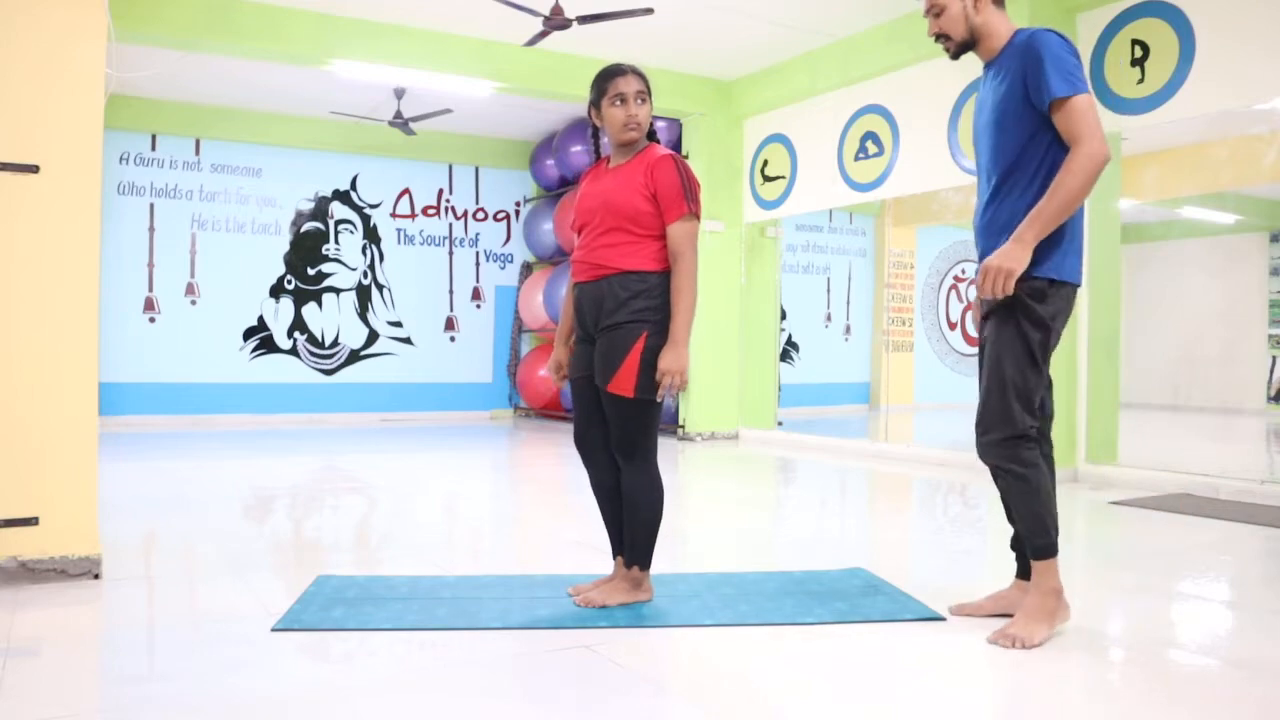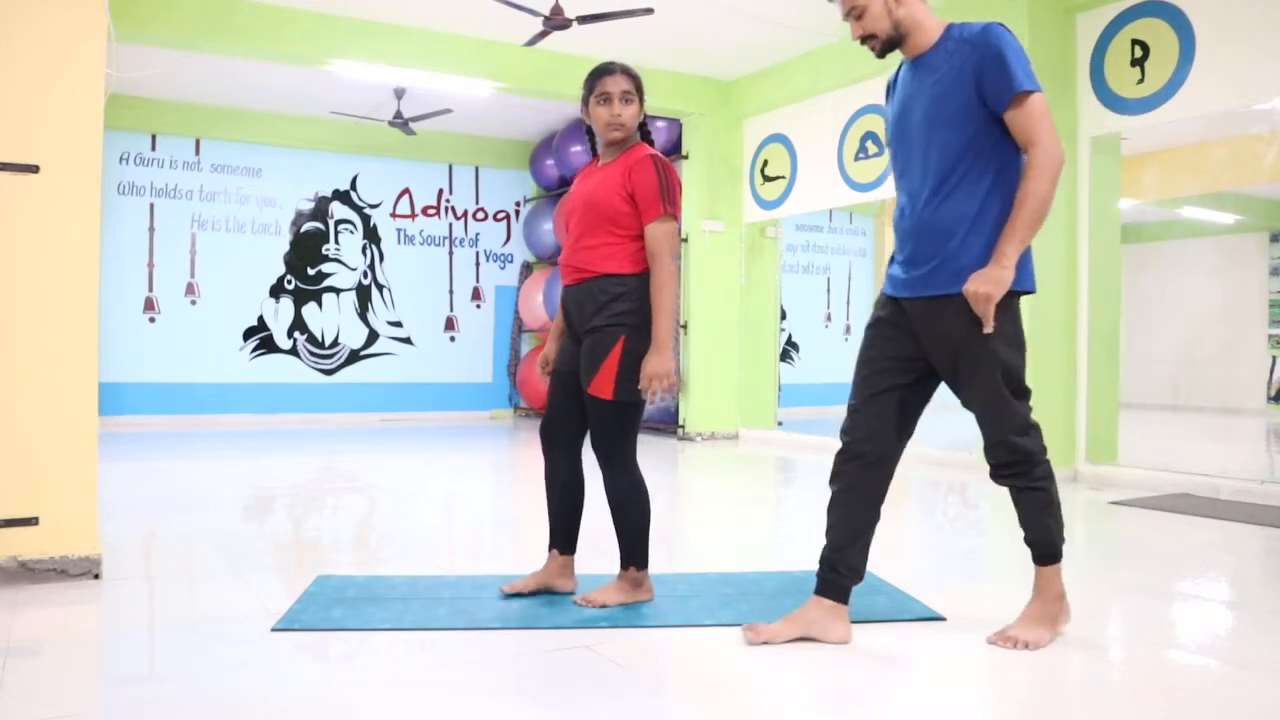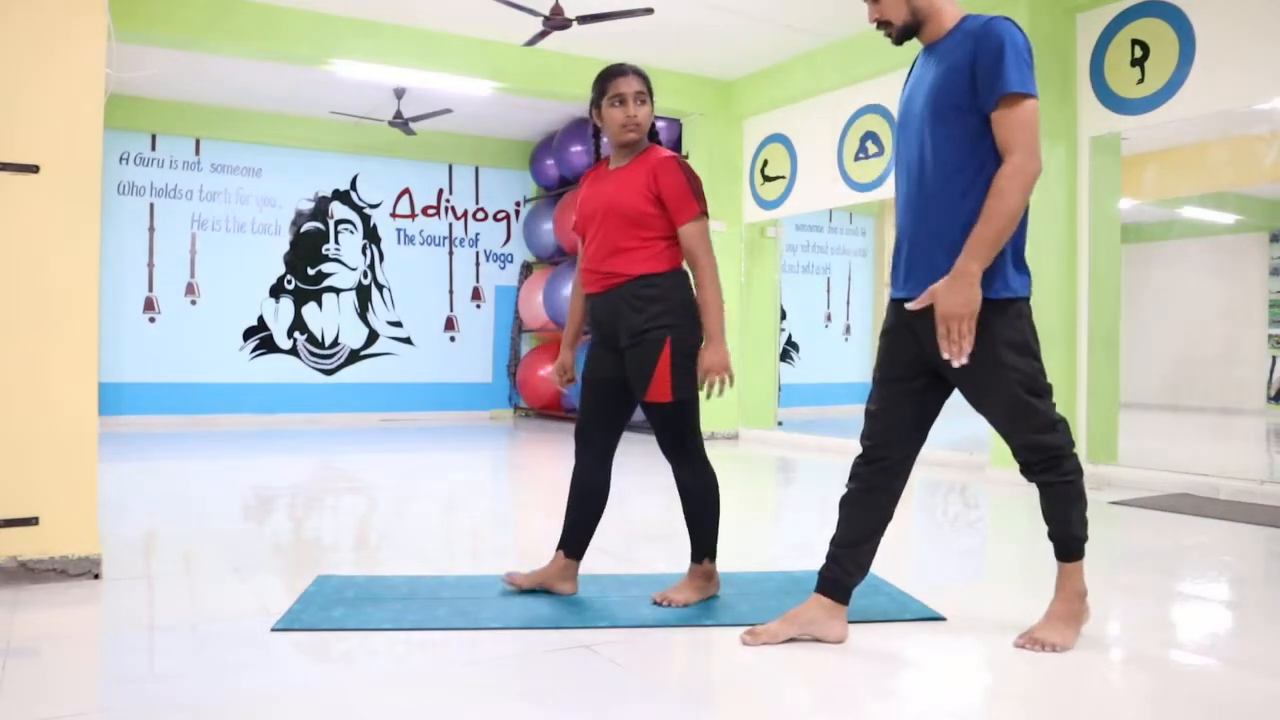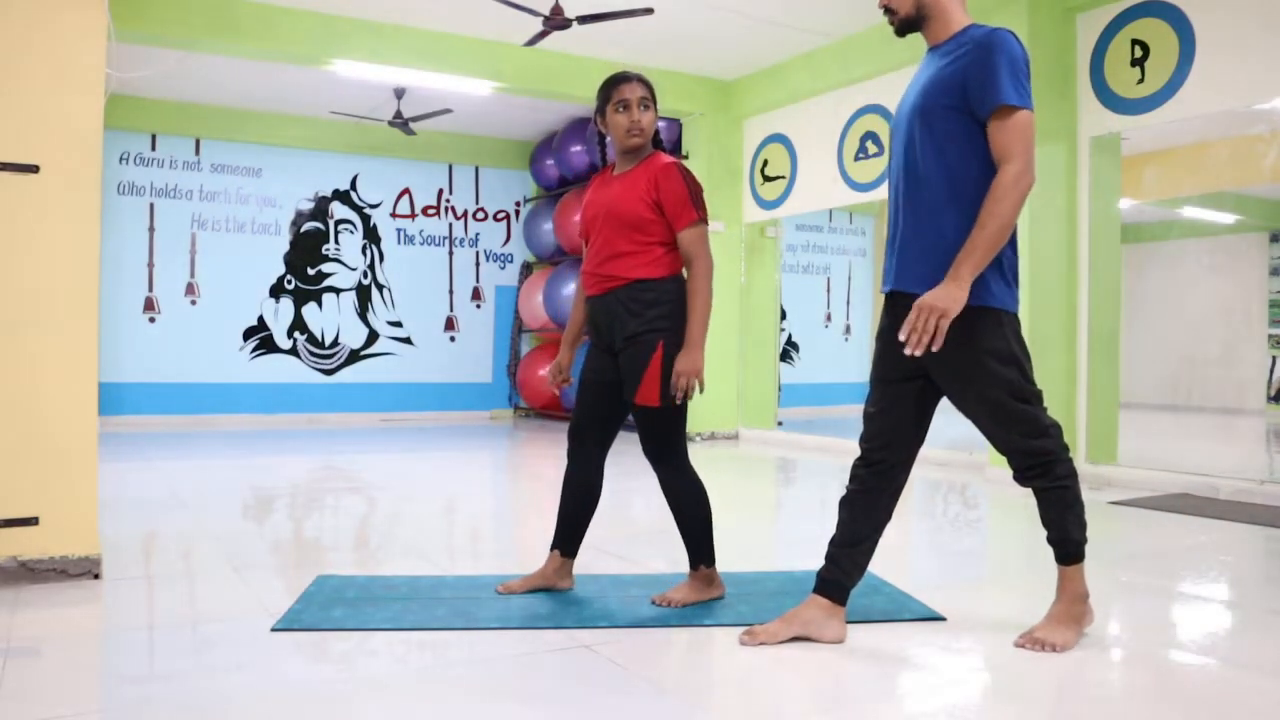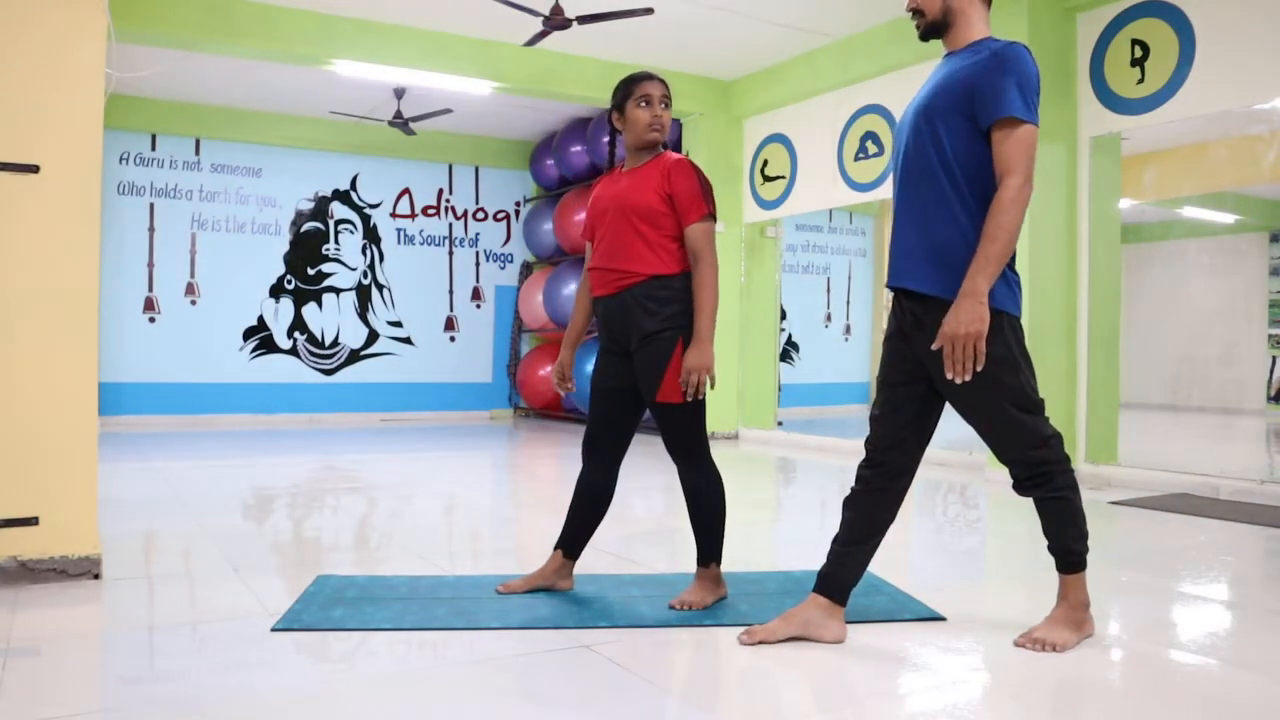
dt=1s
person 1, frame 1
right shoulder: (990, 79)
left elbow: (1092, 149)
left wrist: (1022, 243)
left hip: (1035, 275)
right hip: (1003, 279)
left knee: (1005, 432)
right knee: (1012, 433)
left ankle: (1048, 590)
right ankle: (1027, 581)
person 1, frame 2
right shoulder: (900, 82)
left elbow: (1045, 152)
left wrist: (1002, 263)
left hip: (973, 293)
right hip: (903, 295)
left knee: (1011, 447)
right knee: (863, 445)
left ankle: (1049, 596)
right ankle: (830, 604)
person 1, frame 3
right shoulder: (922, 66)
left elbow: (1022, 163)
left wrist: (966, 274)
left hip: (982, 298)
right hip: (917, 300)
left knee: (1040, 443)
right knee: (882, 451)
left ankle: (1071, 593)
right ankle: (829, 603)
person 1, frame 4
right shoulder: (931, 67)
left elbow: (1016, 172)
left wrist: (958, 280)
left hip: (967, 304)
right hip: (908, 300)
left knee: (1033, 447)
right knee: (879, 455)
left ankle: (1073, 596)
right ankle: (827, 605)
person 1, frame 5
left shoulder: (1003, 62)
right shoulder: (945, 73)
left elbow: (1014, 186)
left wrist: (972, 295)
left hip: (970, 306)
right hip: (913, 306)
left knee: (1032, 455)
right knee: (885, 459)
left ankle: (1075, 602)
right ankle: (826, 605)
person 2, frame 1
left shoulder: (665, 167)
right shoulder: (591, 179)
left elbow: (684, 262)
left wrist: (678, 343)
right wrist: (563, 339)
left hip: (638, 313)
right hip: (591, 318)
left knee: (632, 450)
right knee: (592, 446)
left ankle: (637, 578)
right ankle: (621, 566)
person 2, frame 2
left shoulder: (648, 166)
right shoulder: (586, 176)
left elbow: (663, 261)
left wrist: (661, 346)
right wrist: (555, 336)
left hip: (622, 315)
right hip: (582, 318)
left knee: (613, 449)
right knee: (557, 439)
left ankle: (635, 578)
right ankle: (559, 565)
person 2, frame 3
left shoulder: (667, 168)
right shoulder: (591, 182)
left elbow: (701, 258)
left wrist: (714, 340)
right wrist: (569, 343)
left hip: (658, 317)
right hip: (608, 325)
left knee: (681, 446)
right knee: (591, 444)
left ankle: (704, 572)
right ankle: (563, 567)
person 2, frame 4
left shoulder: (669, 174)
right shoulder: (598, 186)
left elbow: (699, 262)
left wrist: (693, 347)
right wrist: (568, 345)
left hip: (654, 322)
right hip: (607, 329)
left knee: (665, 451)
right knee: (584, 443)
left ankle: (705, 576)
right ankle: (559, 565)
person 2, frame 5
left shoulder: (679, 171)
right shoulder: (604, 187)
left elbow: (704, 260)
right elbow: (592, 273)
left wrist: (702, 342)
right wrist: (569, 346)
left hip: (665, 321)
right hip: (616, 329)
left knee: (688, 449)
right knee: (599, 448)
left ankle: (710, 576)
right ankle: (560, 565)
